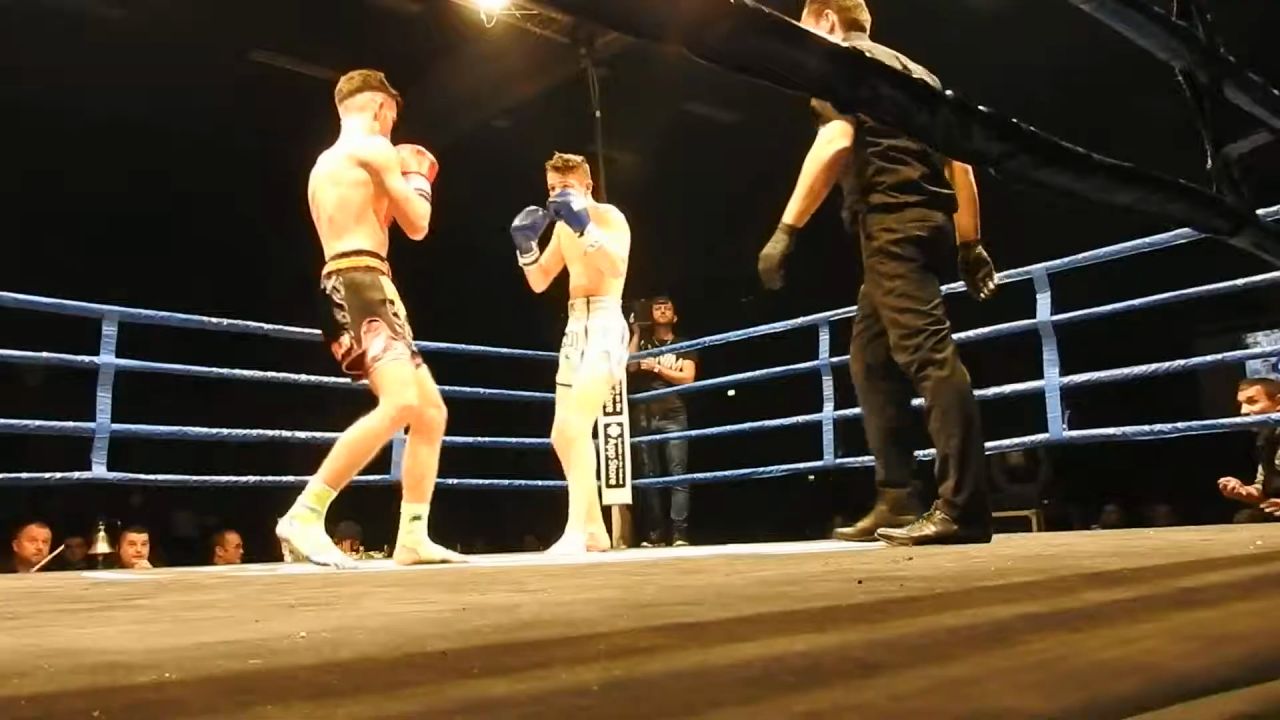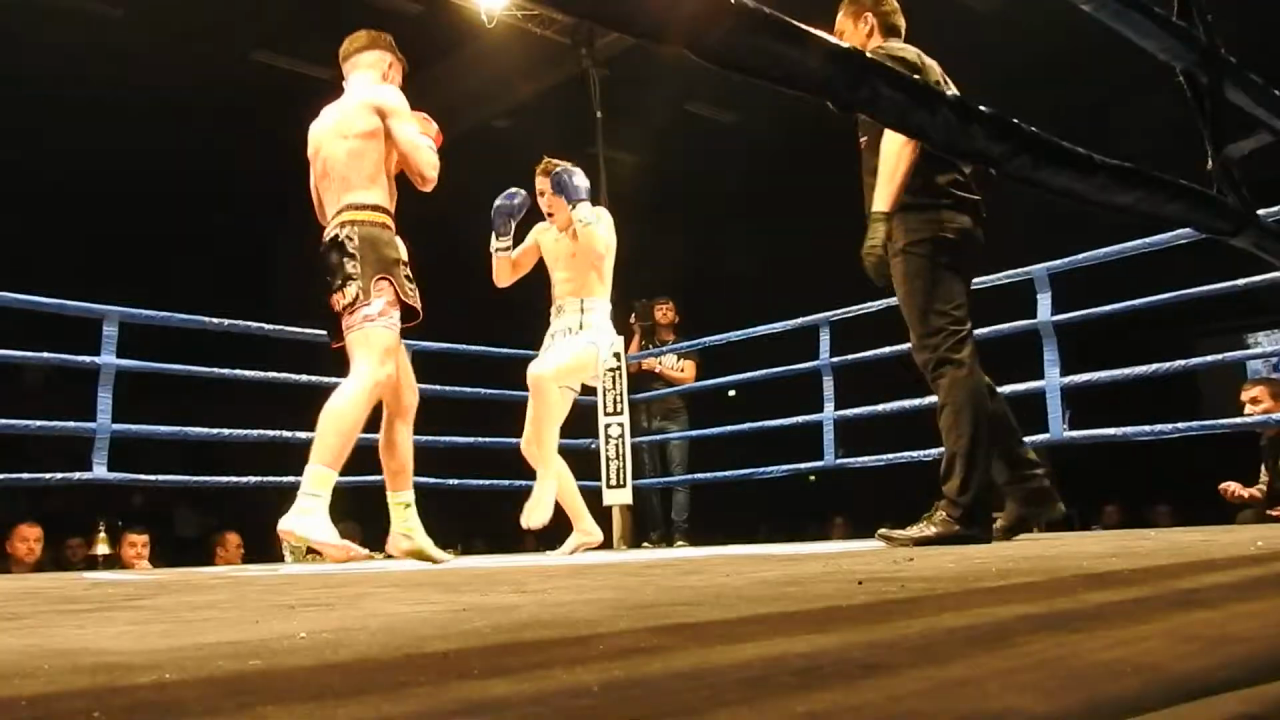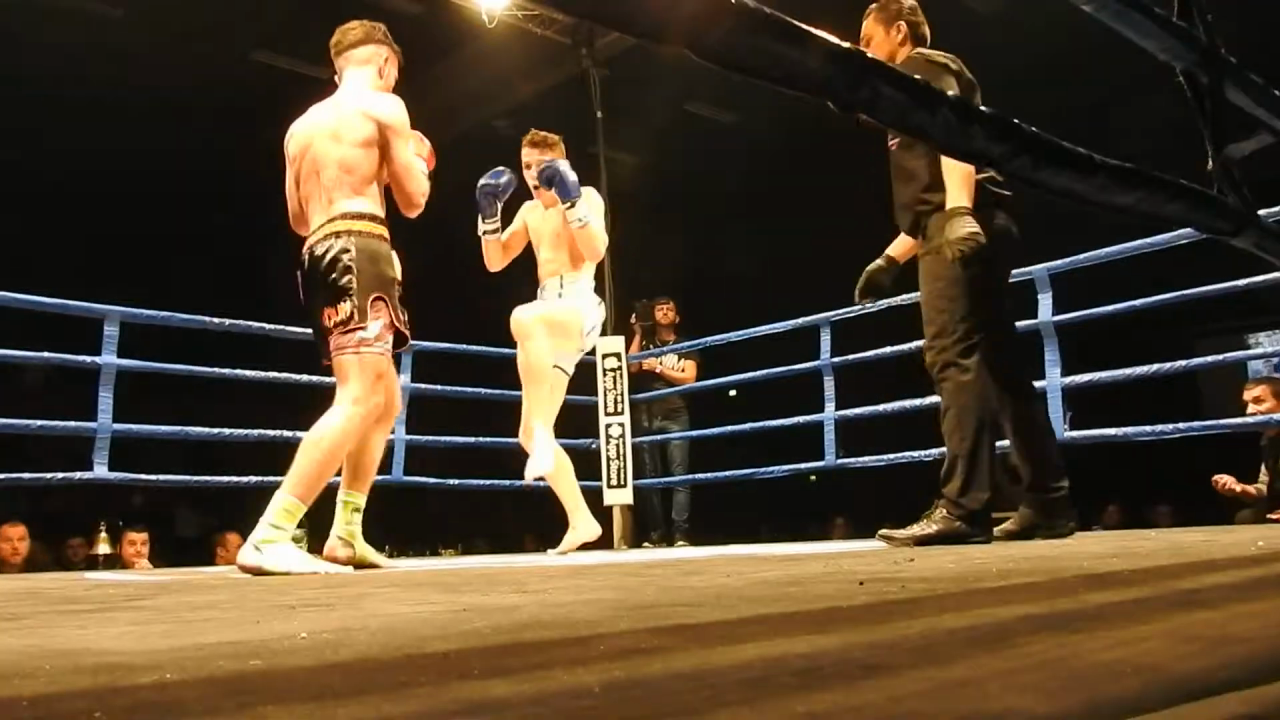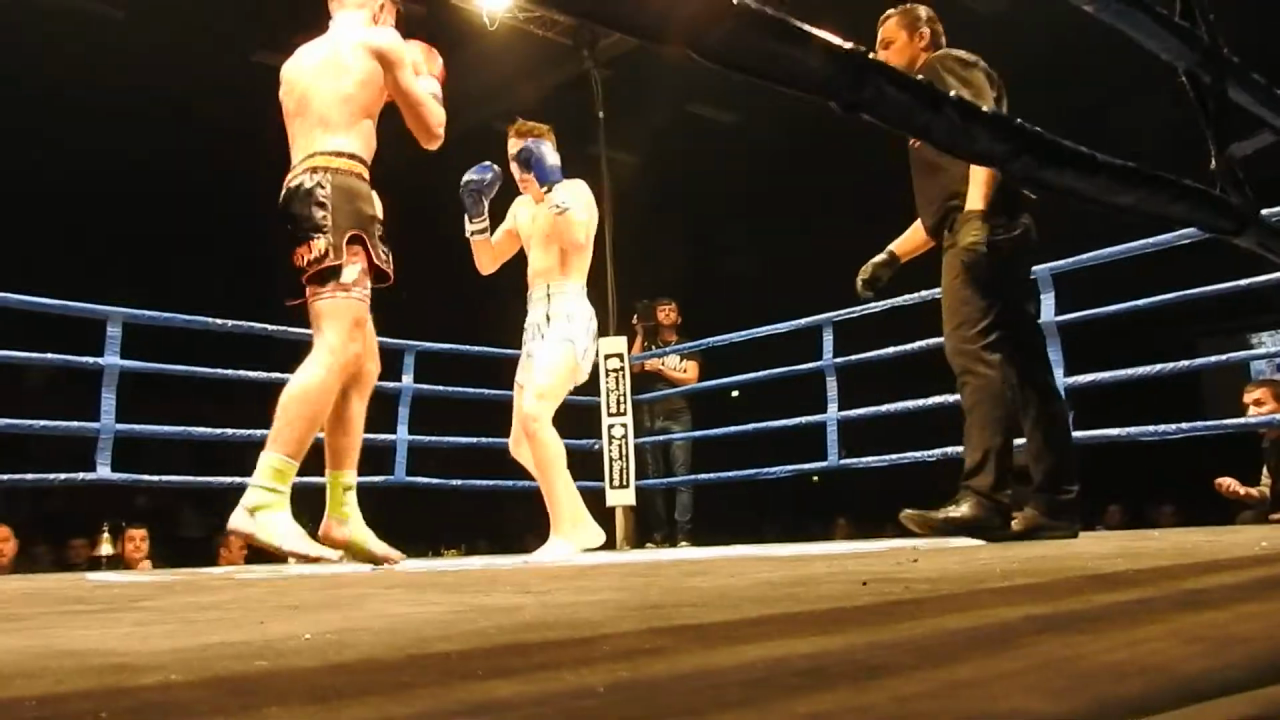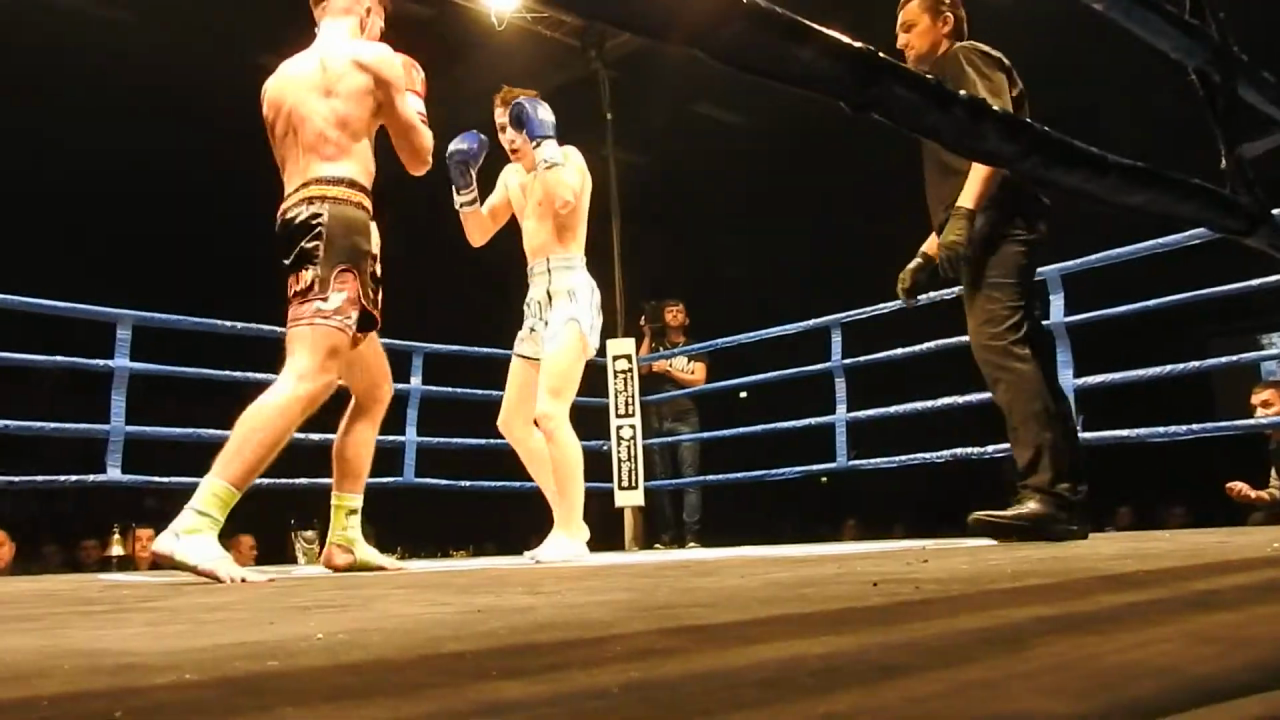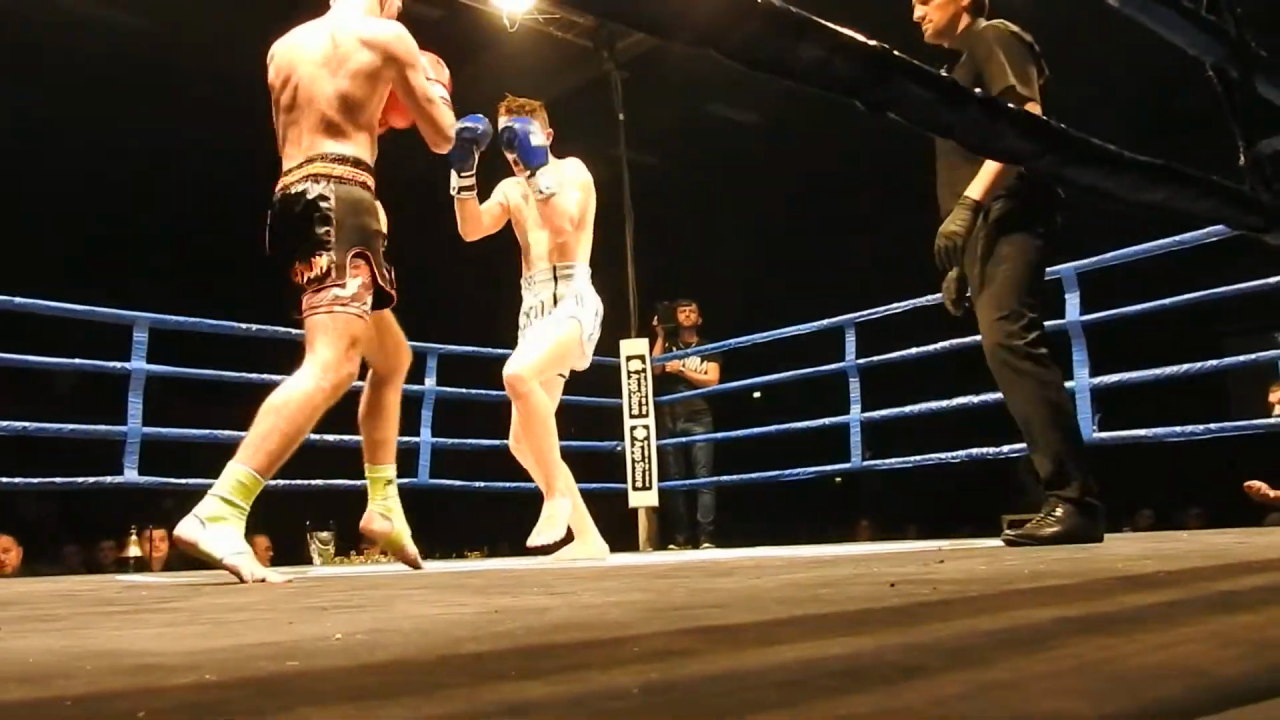
dt=0.2s
person 1, frame 1
left shoulder: (323, 166)
right shoulder: (373, 147)
right elbow: (416, 225)
right wrist: (417, 180)
left hip: (349, 290)
right hip: (362, 287)
left knee: (430, 412)
right knee: (403, 403)
left ankle: (413, 537)
right ankle: (304, 518)
person 1, frame 2
left shoulder: (321, 122)
right shoulder: (385, 95)
right elbow: (425, 176)
right wrist: (423, 139)
left hip: (343, 245)
right hip: (370, 244)
left knee: (403, 396)
right knee: (373, 372)
left ankle: (405, 528)
right ankle: (309, 508)
person 1, frame 3
left shoulder: (301, 127)
right shoulder: (384, 107)
right elbow: (412, 202)
right wrist: (414, 161)
left hip: (319, 259)
right hip: (360, 255)
left knee: (385, 405)
right knee: (360, 403)
left ankle: (345, 534)
right ankle: (269, 538)
person 1, frame 4
left shoulder: (296, 62)
right elbow: (431, 134)
right wrist: (427, 79)
left hip: (301, 195)
right hip: (339, 193)
left knee: (362, 367)
right knee: (339, 349)
left ankle: (342, 516)
right ankle: (263, 502)
person 1, frame 5
left shoulder: (277, 81)
right shoulder: (372, 58)
right elbow: (419, 160)
right wrist: (411, 99)
left hip: (298, 222)
right hip: (339, 222)
left knee: (376, 389)
right knee: (308, 381)
left ankle: (345, 537)
right ankle: (195, 525)
person 1, frame 6
left shoulder: (284, 49)
right elbow: (441, 138)
right wrist: (434, 86)
left hip: (297, 202)
right hip: (340, 203)
left knee: (392, 357)
right knee: (332, 366)
left ankle: (384, 508)
right ankle: (218, 514)
person 2, frame 1
right shoulder: (913, 71)
left elbow: (835, 143)
right elbow: (957, 158)
left wrist: (785, 229)
right wrist: (969, 242)
left hip: (891, 222)
right hip: (923, 219)
left knee: (927, 354)
right knee: (871, 360)
left ankle: (962, 508)
right ankle: (895, 498)
person 2, frame 2
left shoulder: (887, 59)
right shoulder: (924, 70)
left elbow: (902, 132)
left wrist: (879, 215)
left hip: (921, 220)
right hip: (948, 221)
left knee: (946, 357)
right knee: (950, 357)
left ankle: (964, 510)
right ankle: (1028, 486)
person 2, frame 3
left shoulder: (925, 64)
right shoulder: (925, 78)
left wrist: (958, 211)
right wrist: (888, 260)
left hip: (957, 230)
right hip: (974, 235)
left knee: (954, 359)
right knee: (996, 365)
left ankle: (964, 507)
right ankle: (1048, 499)
person 2, frame 4
left shoulder: (949, 65)
right elbow: (939, 207)
left wrist: (976, 215)
right wrist: (889, 257)
left hip: (983, 228)
right hip: (997, 234)
left knee: (971, 348)
right knee: (1022, 363)
left ankle: (984, 496)
right ankle: (1055, 502)
person 2, frame 5
left shoulder: (968, 58)
right shoulder: (945, 87)
left wrist: (963, 214)
right wrist: (922, 258)
left hip: (997, 225)
right hip: (993, 231)
left knee: (997, 344)
right knee: (1024, 355)
left ankle: (1043, 492)
right ankle: (1063, 503)
person 2, frame 6
right shoulder: (964, 70)
left elbow: (1025, 120)
left wrist: (968, 203)
right wrist: (962, 263)
left hip: (1007, 216)
right hip: (988, 224)
left knee: (1008, 342)
right knee: (1014, 351)
left ankle: (1073, 501)
right ankle: (1071, 499)
person 3, frame 1
left shoulder: (609, 216)
right shoulder: (561, 228)
left elbow: (617, 268)
right elbow: (539, 282)
left wrist: (584, 226)
right wrist: (526, 246)
left hip: (603, 327)
right hip: (575, 329)
left knee: (571, 428)
right knee: (562, 438)
left ankle: (575, 531)
right ankle: (593, 530)
person 3, frame 2
left shoulder: (597, 217)
right shoulder: (542, 233)
left elbow: (600, 253)
right elbow: (503, 277)
left wrist: (579, 203)
right wrist: (502, 230)
left hip: (590, 329)
right hip: (558, 334)
left knee: (541, 374)
right knee: (534, 445)
left ankle: (546, 484)
right ankle: (584, 527)
person 3, frame 3
left shoulder: (587, 197)
right shoulder: (529, 212)
left elbow: (596, 250)
right elbow: (494, 261)
left wrist: (571, 198)
right wrist: (489, 211)
left hip: (578, 306)
right hip: (548, 322)
left knee: (525, 320)
right knee: (531, 436)
left ankle: (541, 429)
right ankle: (581, 521)
person 3, frame 4
left shoulder: (575, 190)
right shoulder: (520, 207)
left elbow: (579, 240)
right elbow: (486, 264)
left wrist: (552, 182)
right wrist: (475, 211)
left hip: (567, 316)
right hip: (537, 321)
left knee: (533, 413)
right knee: (521, 445)
left ankle: (562, 536)
right ankle: (583, 525)
person 3, frame 5
left shoulder: (568, 157)
right shoulder: (511, 177)
left elbow: (563, 200)
right elbow: (478, 235)
left wrist: (544, 140)
right wrist: (463, 181)
left hip: (569, 292)
right hip: (537, 299)
left knee: (549, 413)
right knee: (512, 421)
left ankle: (569, 533)
right ankle: (566, 519)
person 3, frame 6
left shoulder: (571, 170)
right shoulder: (511, 189)
left elbow: (565, 222)
right elbow: (471, 230)
left wrist: (539, 162)
right wrist: (463, 168)
left hip: (571, 299)
right hip: (535, 309)
left knee: (518, 373)
right knee: (522, 440)
left ankle: (559, 496)
right ankle: (587, 537)
person 4, frame 1
left shoulder: (683, 346)
right shoulder: (643, 343)
left elbow: (687, 378)
right elbow: (629, 367)
left wrist: (657, 368)
right wrist: (635, 334)
left hip: (673, 417)
right hip: (644, 417)
left knee: (677, 475)
right knee: (648, 477)
left ankle: (679, 532)
right ankle: (654, 533)
person 4, frame 2
left shoulder: (685, 346)
right shoulder: (644, 343)
left elbow: (688, 378)
right elbow: (631, 367)
left wrist: (658, 369)
right wrist: (637, 333)
left hip: (674, 418)
right hip: (645, 417)
left knee: (678, 475)
right knee: (648, 478)
left ankle: (680, 533)
right ankle: (655, 534)
person 4, frame 3
left shoulder: (686, 346)
right shoulder: (645, 343)
left elbow: (689, 378)
right elbow: (631, 367)
left wrist: (658, 368)
right wrist: (637, 334)
left hip: (675, 417)
right hip: (646, 417)
left knee: (679, 475)
right knee: (649, 477)
left ankle: (680, 533)
right ankle: (656, 533)
person 4, frame 4
left shoulder: (687, 347)
right shoulder: (647, 343)
left elbow: (691, 378)
right elbow: (634, 367)
left wrist: (660, 368)
right wrist: (639, 334)
left hip: (677, 418)
right hip: (648, 418)
left knee: (681, 476)
right knee: (652, 478)
left ankle: (683, 534)
right ankle: (658, 534)
person 4, frame 5
left shoulder: (695, 348)
right shoulder: (655, 345)
left elbow: (698, 380)
right elbow: (642, 369)
left wrist: (668, 370)
right wrist: (647, 336)
left hip: (685, 419)
right hip: (656, 419)
left knee: (689, 477)
right knee: (660, 479)
left ankle: (691, 534)
right ankle: (667, 535)
person 4, frame 6
left shoulder: (708, 348)
right shoulder: (668, 345)
left elbow: (712, 380)
right elbow: (655, 369)
left wrist: (681, 370)
right wrist: (660, 336)
left hip: (698, 419)
right hip: (669, 420)
left knee: (703, 477)
right knee: (673, 479)
left ankle: (706, 535)
right ankle: (680, 536)
